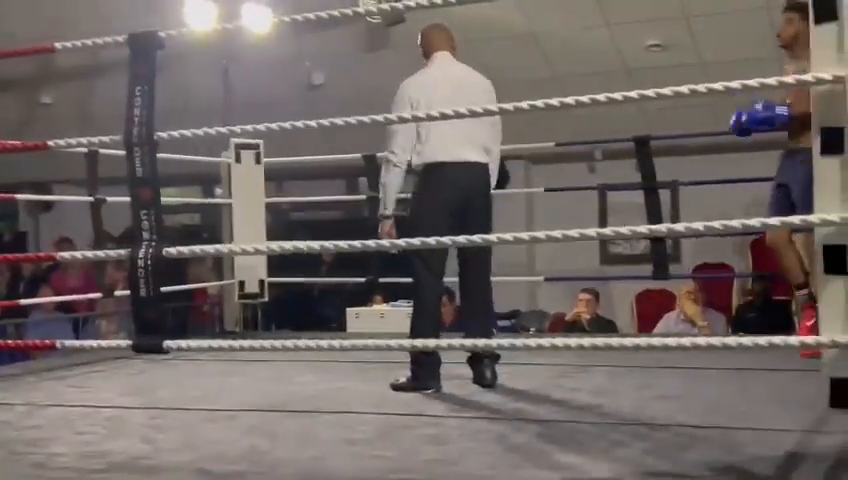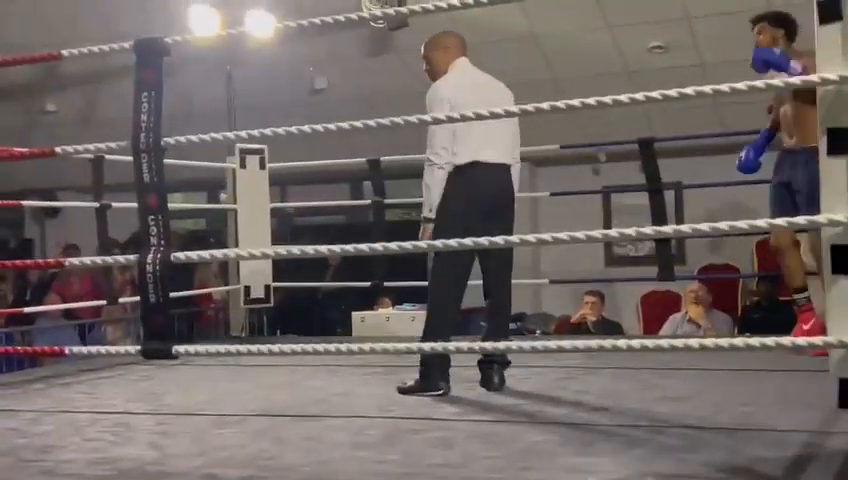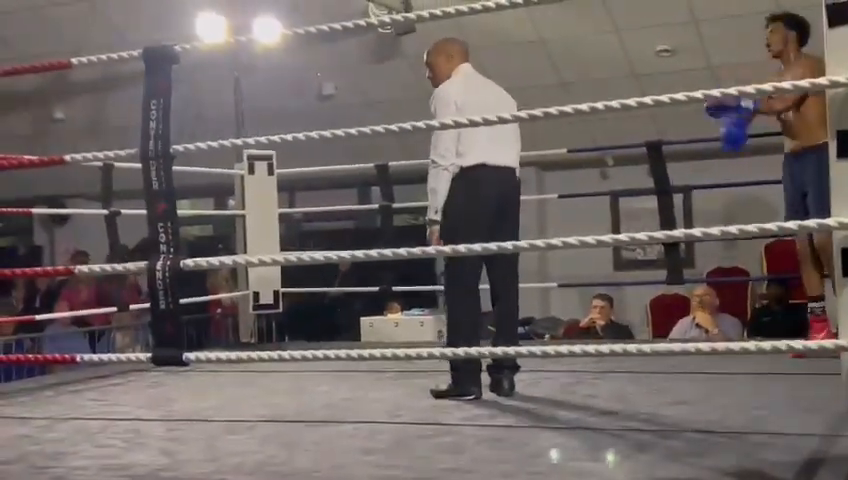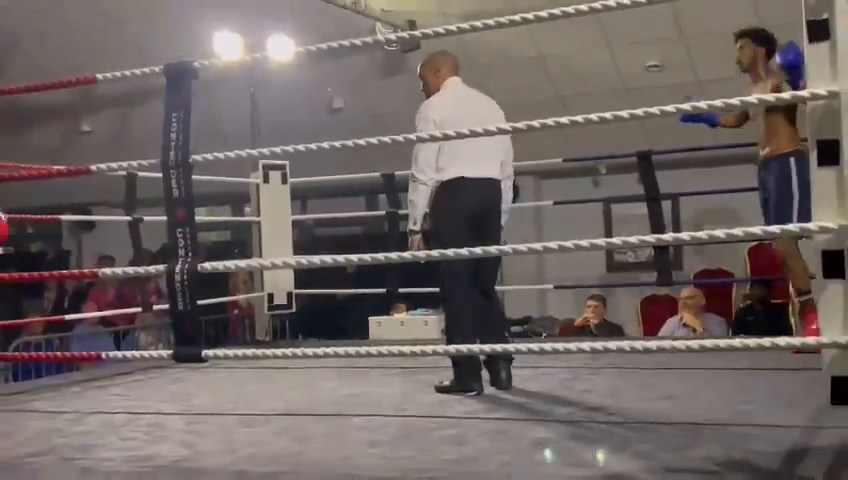
dt=0.4s
person 1, frame 1
left shoulder: (414, 86)
right shoulder: (482, 84)
left elbow: (398, 153)
right elbow: (494, 147)
left wrist: (387, 210)
left hip: (437, 182)
right hip: (478, 180)
left knee: (427, 276)
right knee: (477, 274)
left ankle: (425, 372)
right ankle: (484, 363)
person 1, frame 2
left shoulder: (444, 89)
right shoulder: (500, 89)
left elbow: (438, 156)
right elbow: (514, 153)
left wrist: (430, 213)
right wrist: (508, 201)
left hip: (466, 183)
right hip: (502, 183)
left knee: (447, 279)
right knee: (498, 278)
left ankle: (434, 374)
right ankle: (494, 367)
person 1, frame 3
left shoulder: (447, 92)
right shoulder: (501, 94)
left elbow: (442, 159)
right elbow: (511, 152)
left wrist: (434, 215)
left hip: (470, 186)
right hip: (507, 184)
left knee: (462, 283)
right knee: (505, 280)
left ankle: (465, 379)
right ankle: (504, 372)
person 1, frame 4
left shoulder: (433, 107)
right shoulder: (491, 106)
left elbow: (423, 172)
right elbow: (507, 167)
left wrist: (415, 224)
right wrist: (500, 215)
left hip: (453, 197)
right hip: (490, 195)
left knee: (456, 286)
right knee: (484, 284)
left ankle: (467, 375)
right ankle: (499, 365)
person 2, frame 1
right shoulder: (790, 67)
left elbow: (808, 106)
left wrist: (773, 113)
right wrist: (751, 118)
left hip: (808, 159)
right hip: (790, 158)
left knee: (808, 240)
right knee: (776, 237)
right ankle: (809, 308)
person 2, frame 2
left shoulder: (807, 61)
right shoulder: (776, 74)
left elbow: (818, 84)
left wrist: (781, 62)
right wrist: (758, 145)
left hip: (812, 157)
right hip: (786, 160)
left knee: (818, 241)
right knee: (780, 240)
right ankle: (807, 313)
person 2, frame 3
left shoulder: (809, 64)
right shoulder: (779, 78)
left elbow: (781, 104)
right elbow: (776, 113)
left hip: (819, 157)
right hip: (793, 162)
left knee: (823, 240)
right knee: (803, 247)
right ankle: (819, 323)
person 2, frame 4
left shoulder: (781, 77)
right shoulder: (752, 88)
left elbow: (797, 101)
right elbow: (735, 120)
left wrist: (794, 77)
right wrist: (704, 117)
left hip: (789, 164)
right hip: (767, 168)
left knee: (783, 245)
right knee: (781, 248)
left ankle: (812, 312)
right ankle: (808, 313)
